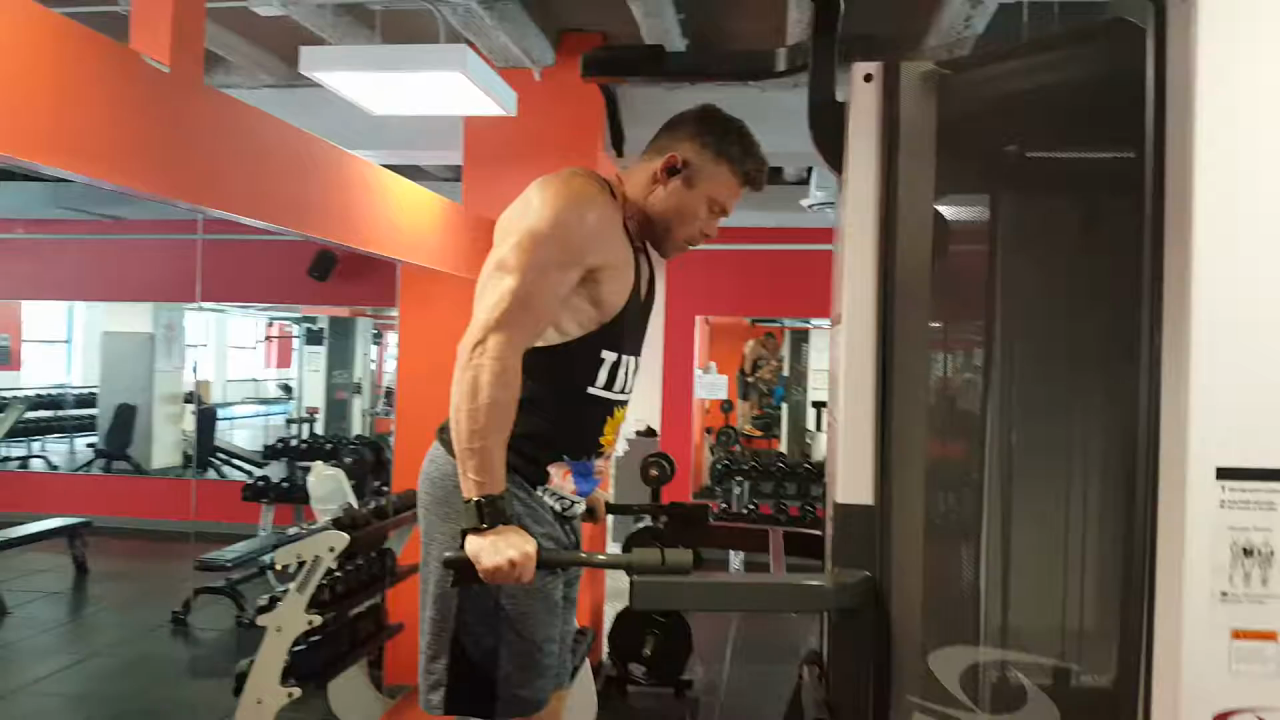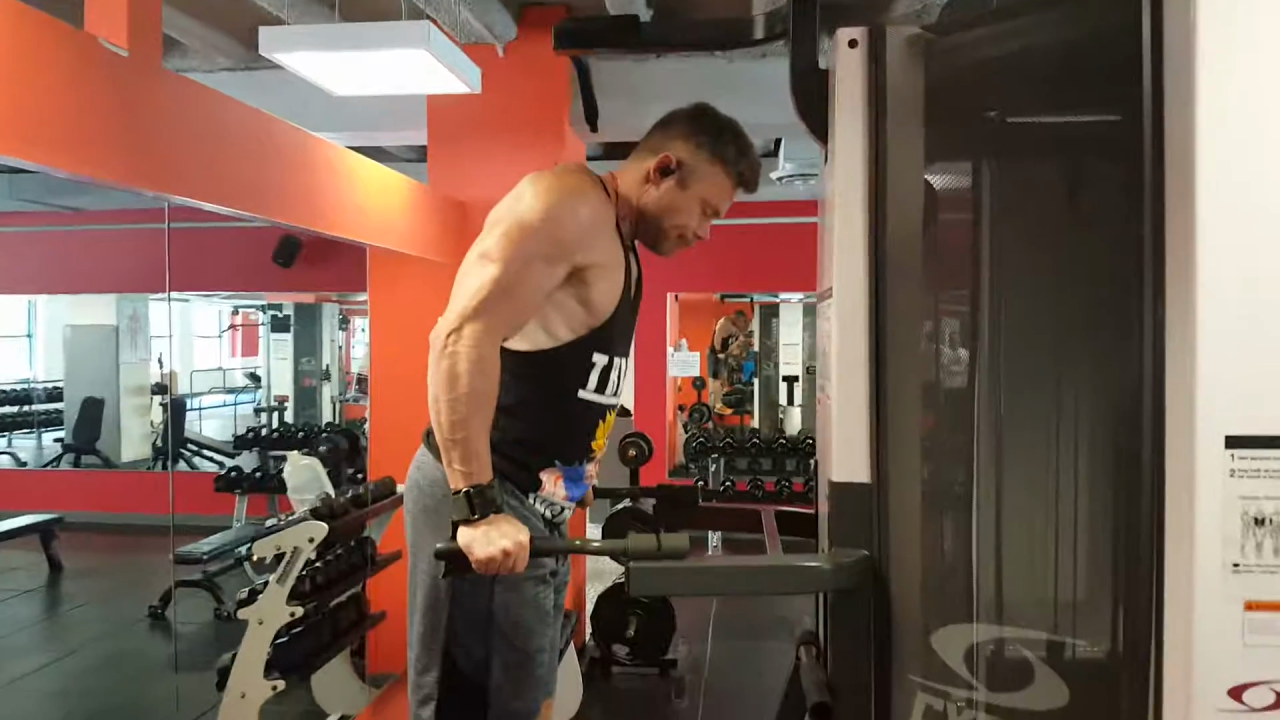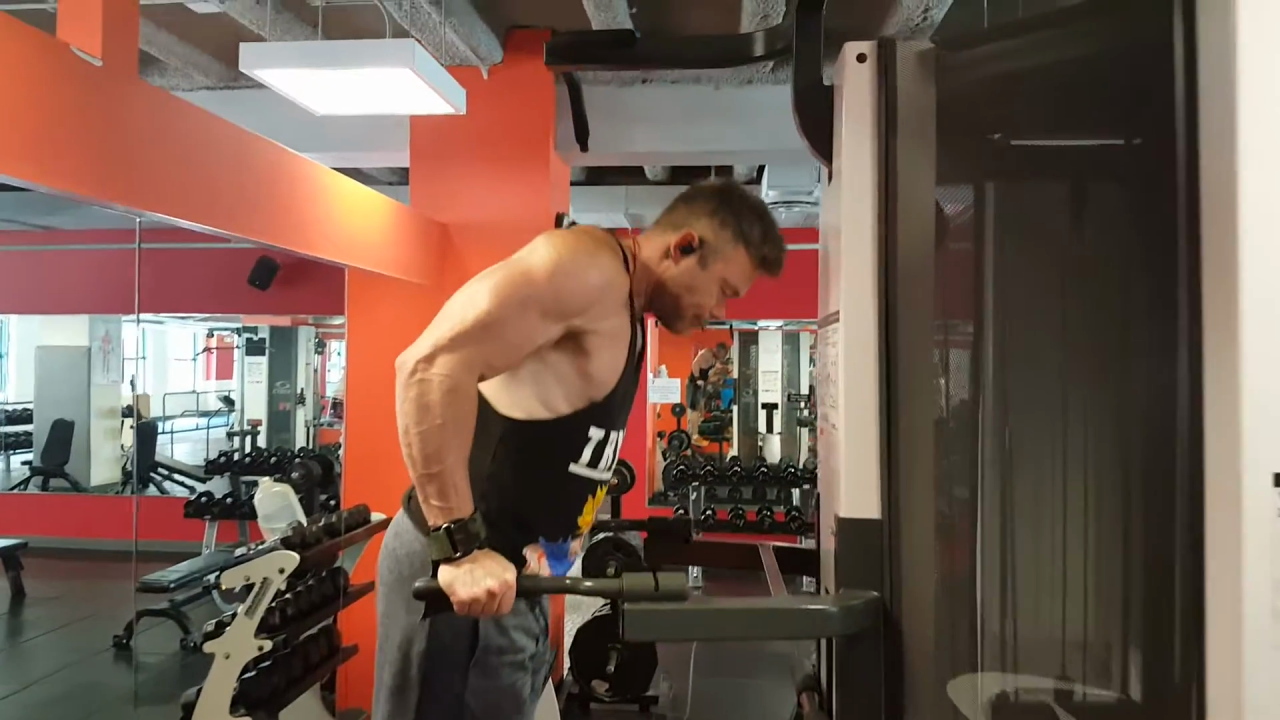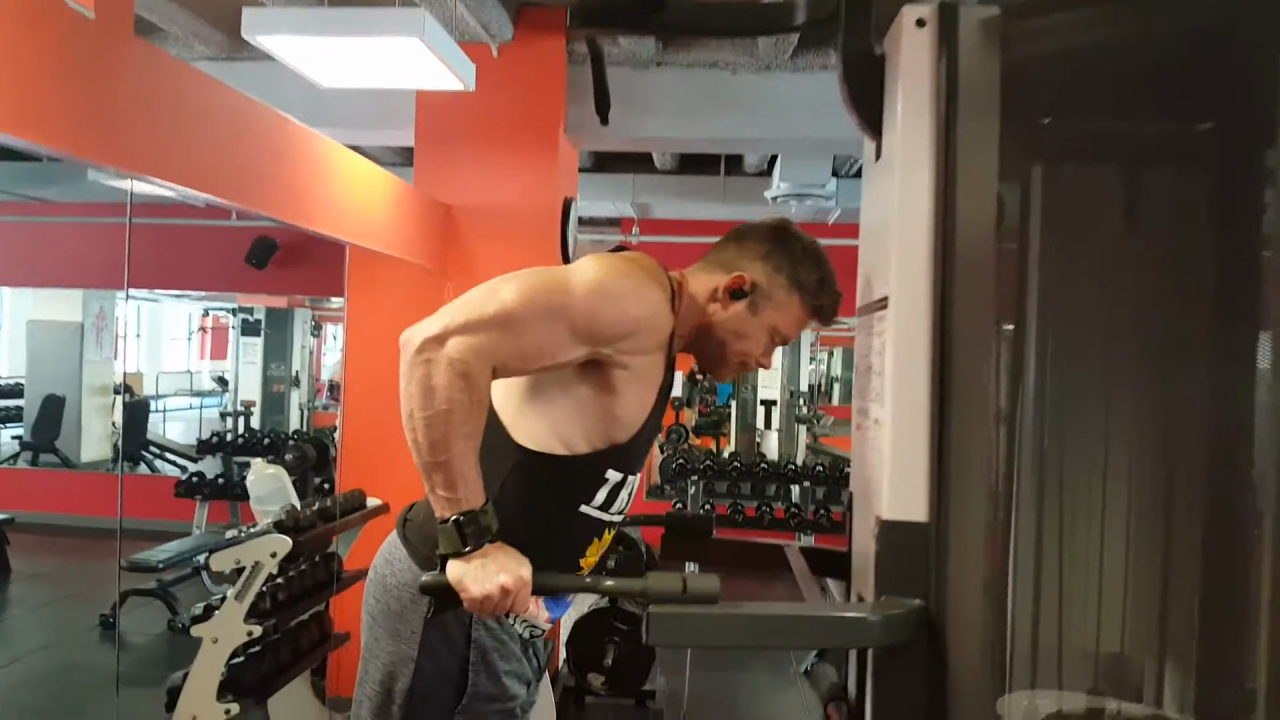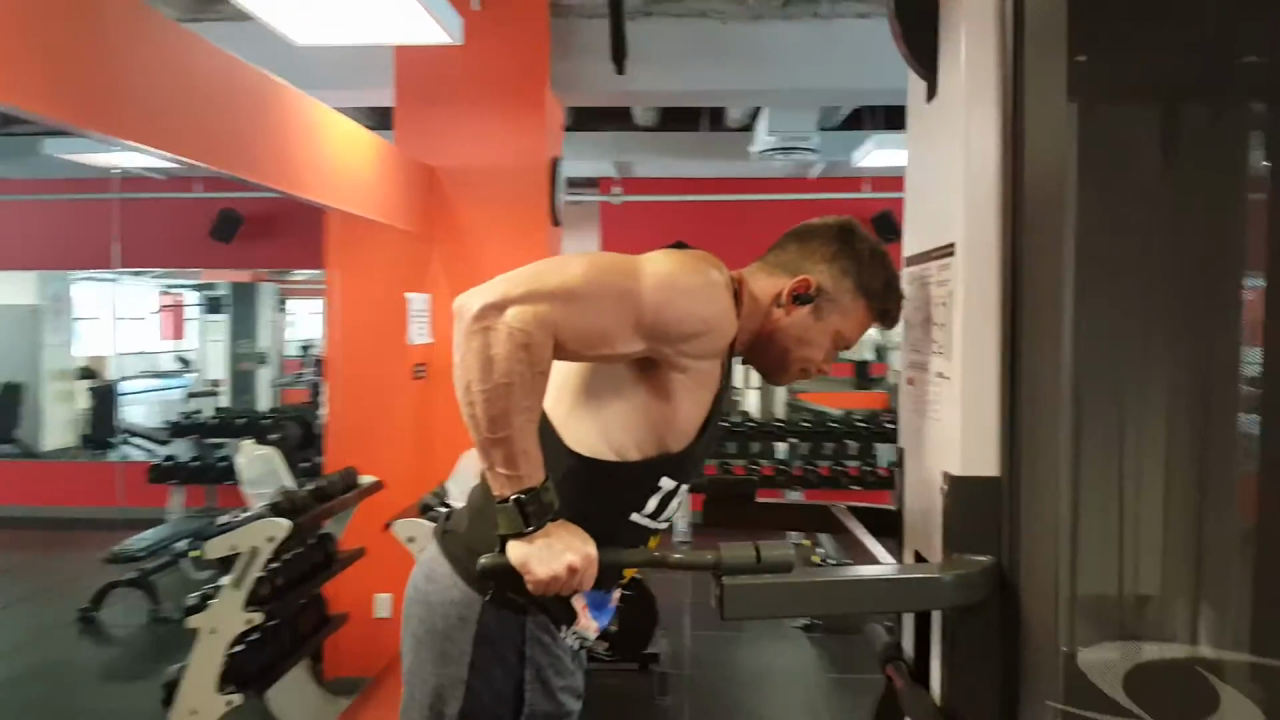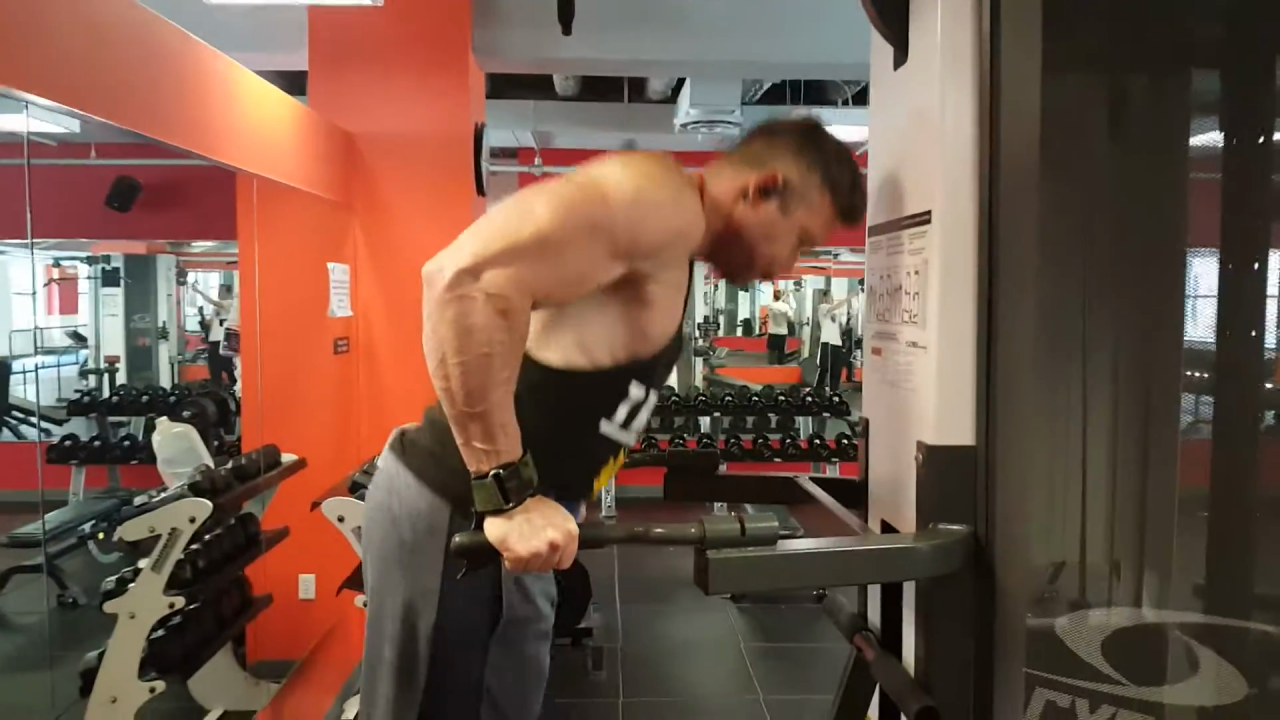
dt=0.5s
person 1, frame 1
left shoulder: (637, 254)
right shoulder: (577, 208)
right elbow: (489, 346)
right wrist: (486, 516)
left hip: (552, 500)
right hip: (497, 497)
person 1, frame 2
left shoulder: (622, 249)
right shoulder: (572, 204)
right elbow: (462, 335)
right wrist: (476, 506)
left hip: (538, 507)
right hip: (487, 500)
person 1, frame 3
left shoulder: (627, 315)
right shoulder: (590, 268)
right elbow: (432, 364)
right wrist: (460, 546)
left hip: (511, 578)
right hip: (465, 575)
person 1, frame 4
left shoulder: (655, 342)
right shoulder: (635, 295)
right elbow: (439, 345)
right wrist: (471, 539)
left hip: (508, 604)
right hip: (457, 595)
person 1, frame 5
left shoulder: (705, 336)
right shoulder: (701, 297)
right elbow: (494, 312)
right wrist: (531, 520)
left hip: (539, 608)
right hip: (495, 607)
person 1, frame 6
left shoulder: (669, 238)
right shoulder: (660, 200)
right elbow: (466, 277)
right wrist: (507, 490)
left hip: (489, 525)
right hip: (453, 521)
